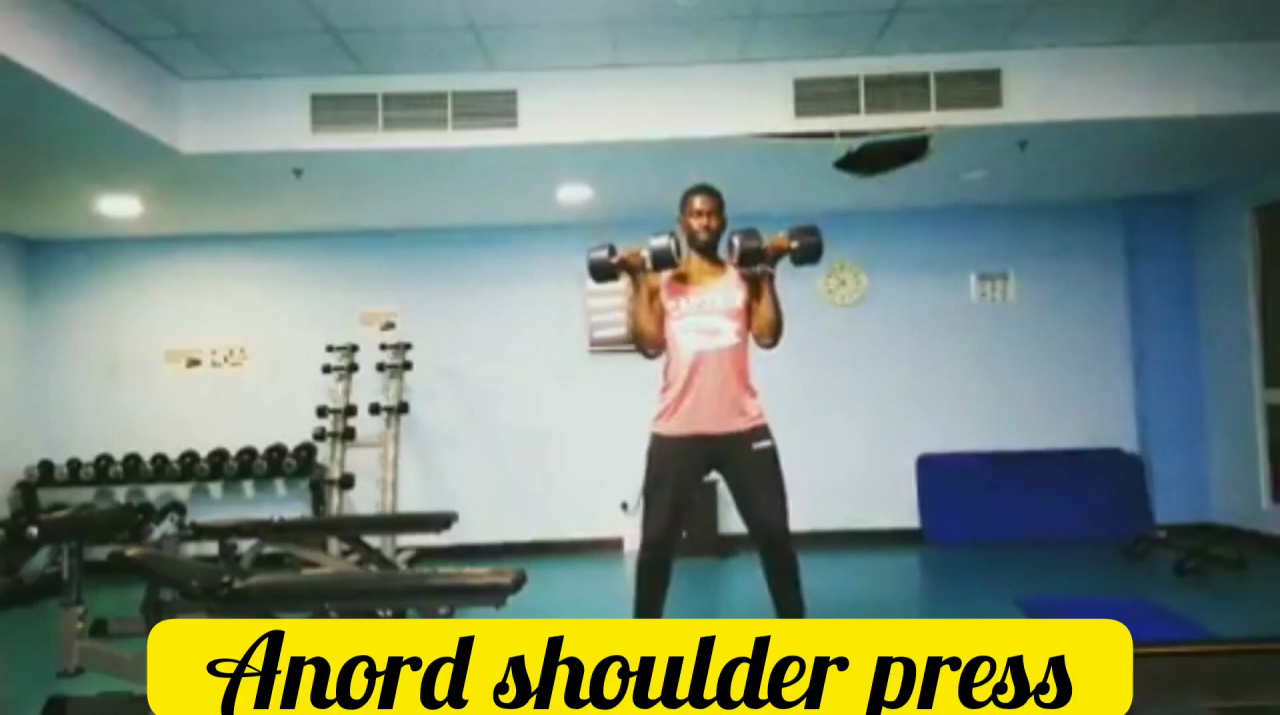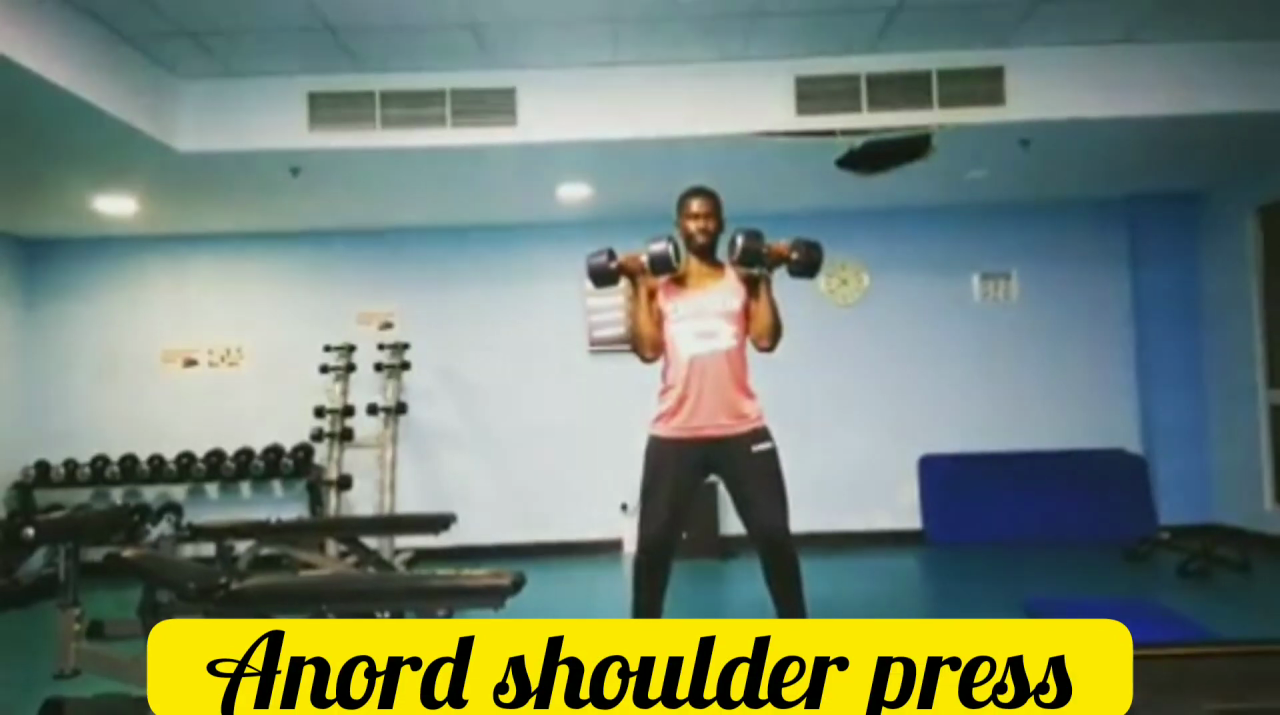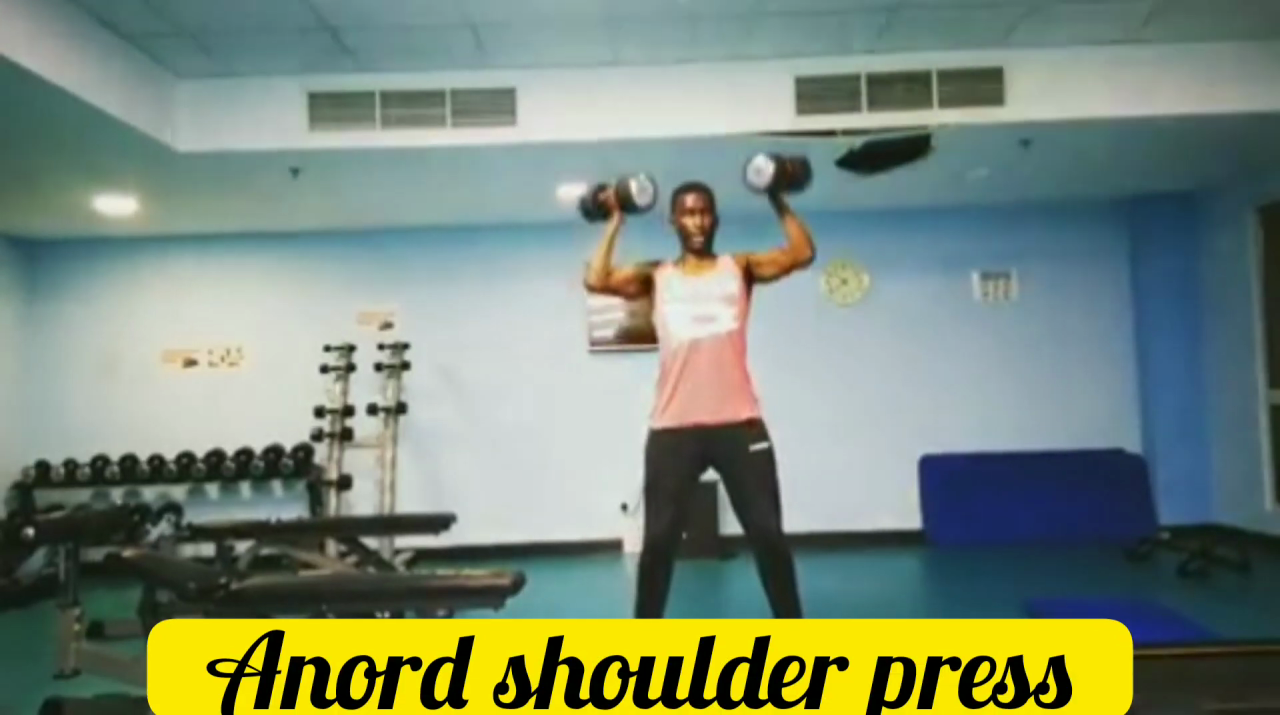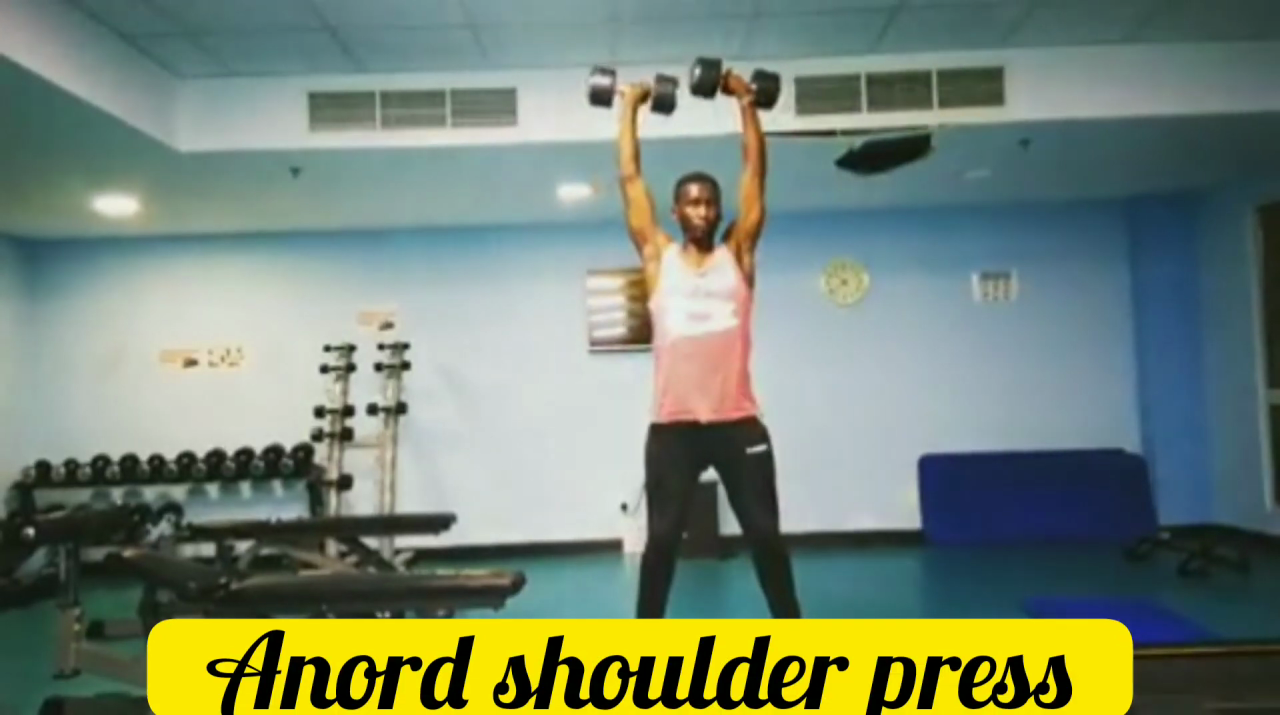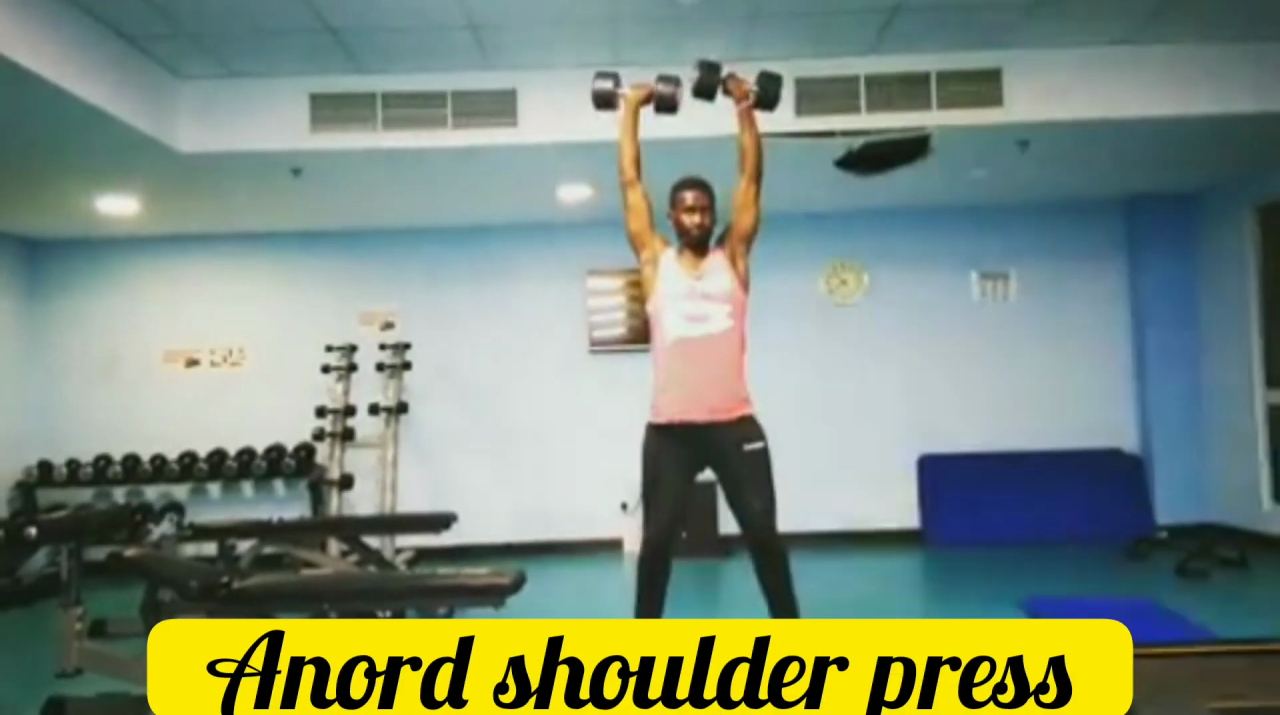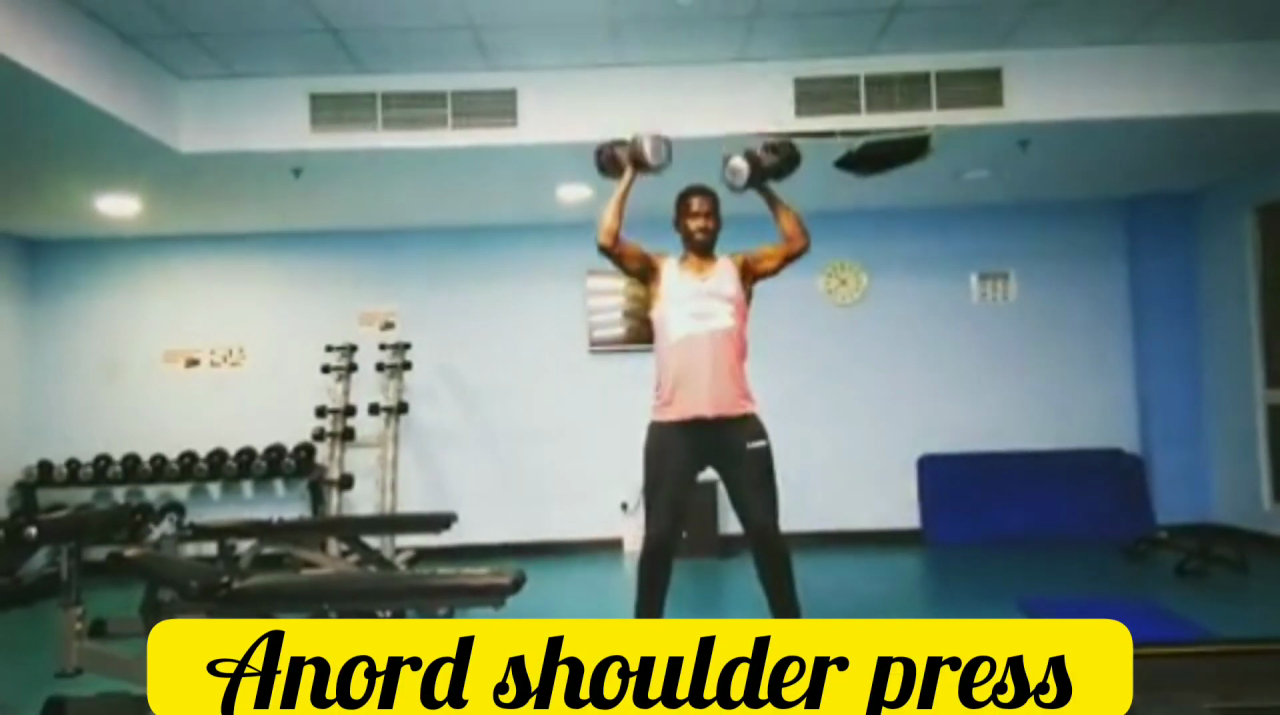
dt=0.7s
person 1, frame 1
left shoulder: (745, 278)
right shoulder: (660, 282)
left elbow: (768, 336)
right elbow: (650, 345)
left wrist: (768, 272)
right wrist: (637, 281)
left hip: (742, 426)
right hip: (677, 430)
left knee: (773, 531)
right knee: (657, 538)
person 1, frame 2
left shoulder: (742, 280)
right shoulder: (659, 285)
left elbow: (766, 339)
right elbow: (647, 349)
left wrist: (764, 279)
right wrist: (638, 285)
left hip: (741, 429)
right hip: (675, 433)
left knee: (774, 534)
right knee: (654, 541)
person 1, frame 3
left shoulder: (741, 268)
right shoulder: (656, 276)
left elbow: (802, 253)
right elbow: (596, 278)
left wrist: (778, 203)
right wrist: (616, 218)
left hip: (739, 423)
right hip: (673, 427)
left knee: (767, 533)
right knee: (659, 538)
person 1, frame 4
left shoulder: (739, 253)
right shoulder: (658, 257)
left elbow: (755, 168)
right elbow: (629, 176)
left wrist: (744, 100)
right wrist: (630, 105)
left hip: (738, 424)
right hip: (673, 427)
left knee: (765, 536)
right knee: (661, 539)
person 1, frame 5
left shoulder: (733, 257)
right shoulder: (655, 260)
left elbow: (752, 175)
right elbow: (629, 181)
left wrist: (743, 106)
right wrist: (632, 109)
left hip: (734, 424)
right hip: (670, 428)
left knee: (763, 534)
right knee: (657, 539)
person 1, frame 6
left shoulder: (740, 269)
right shoulder: (658, 272)
left elbow: (798, 242)
right elbow: (607, 240)
left wrist: (763, 189)
right wrist: (628, 179)
left hip: (736, 420)
right hip: (673, 424)
left knee: (765, 530)
right knee: (659, 536)
